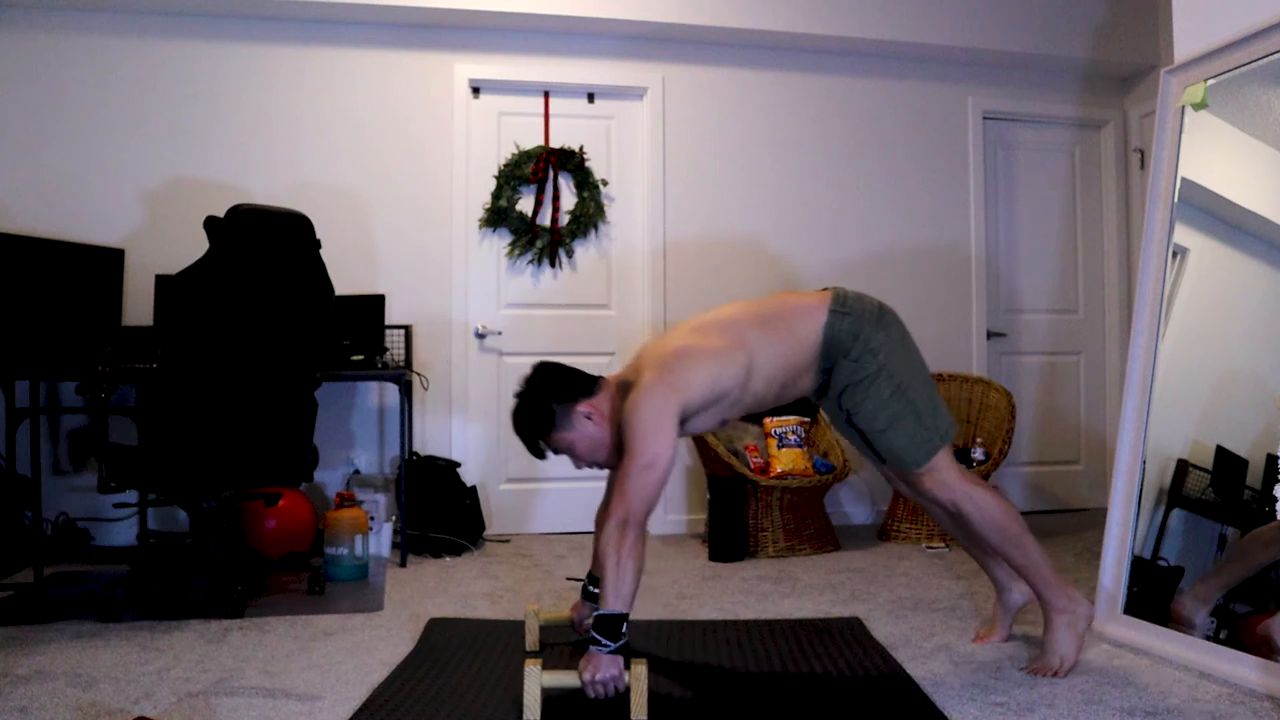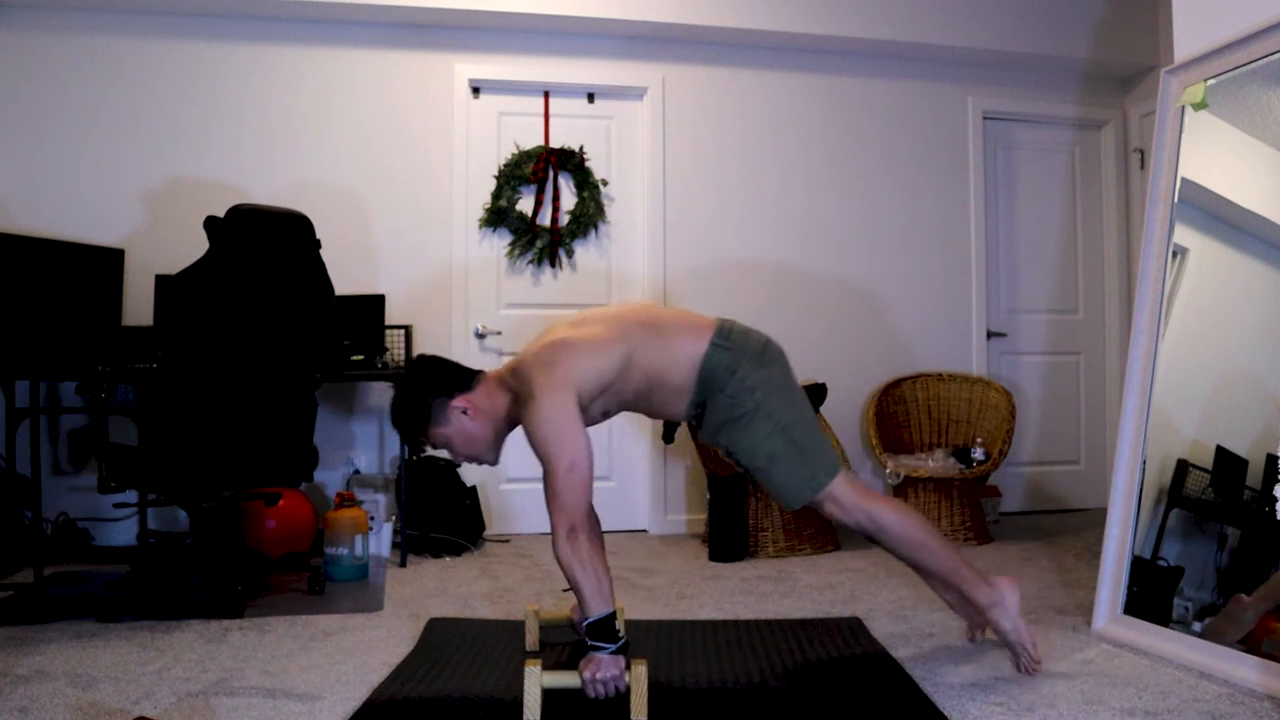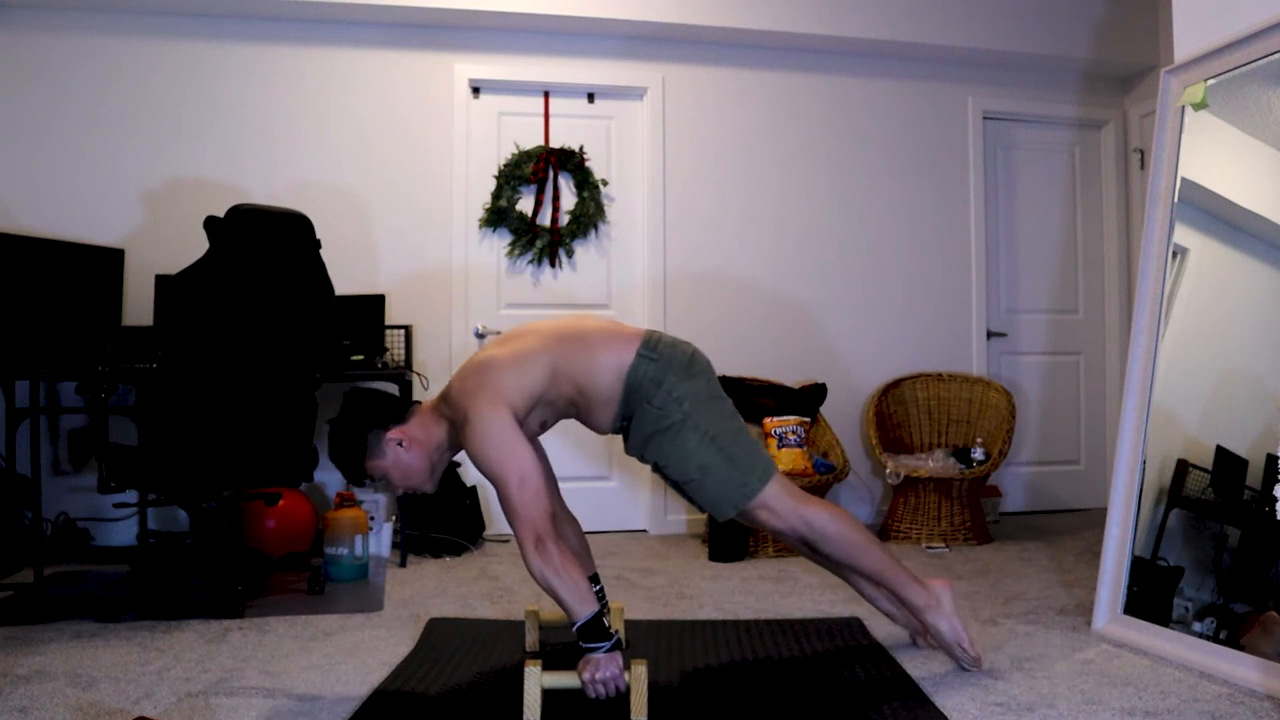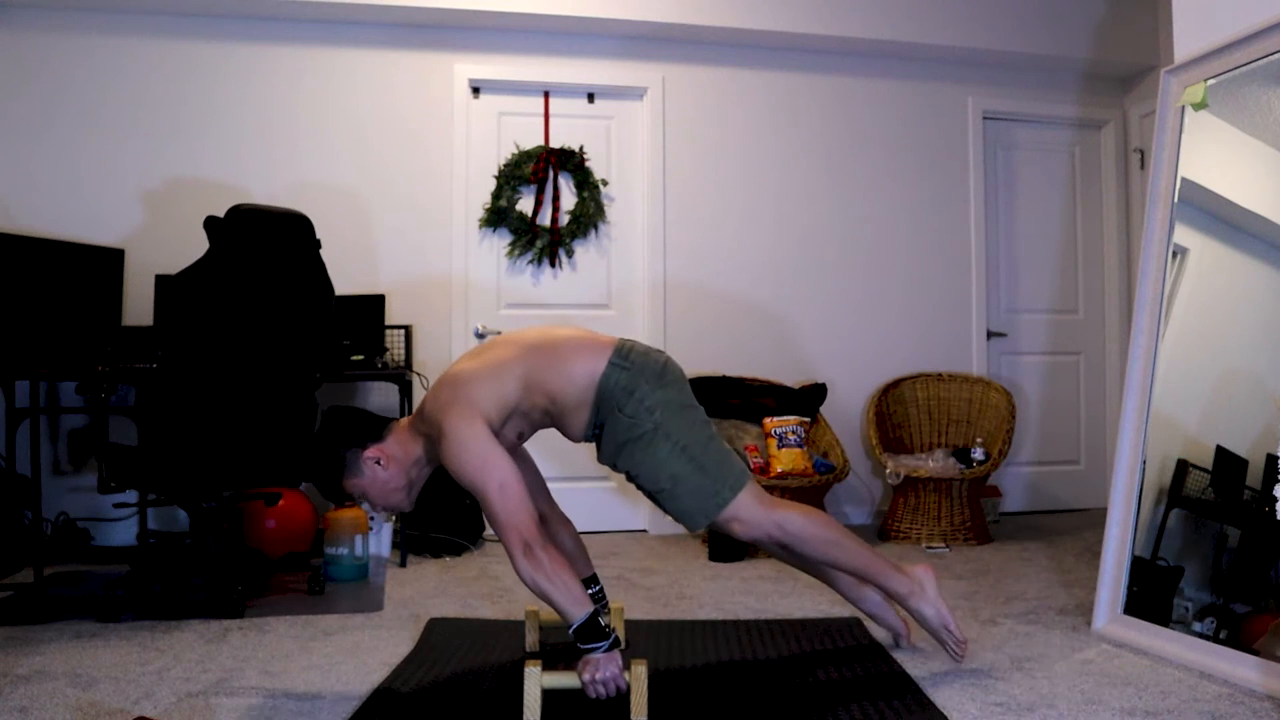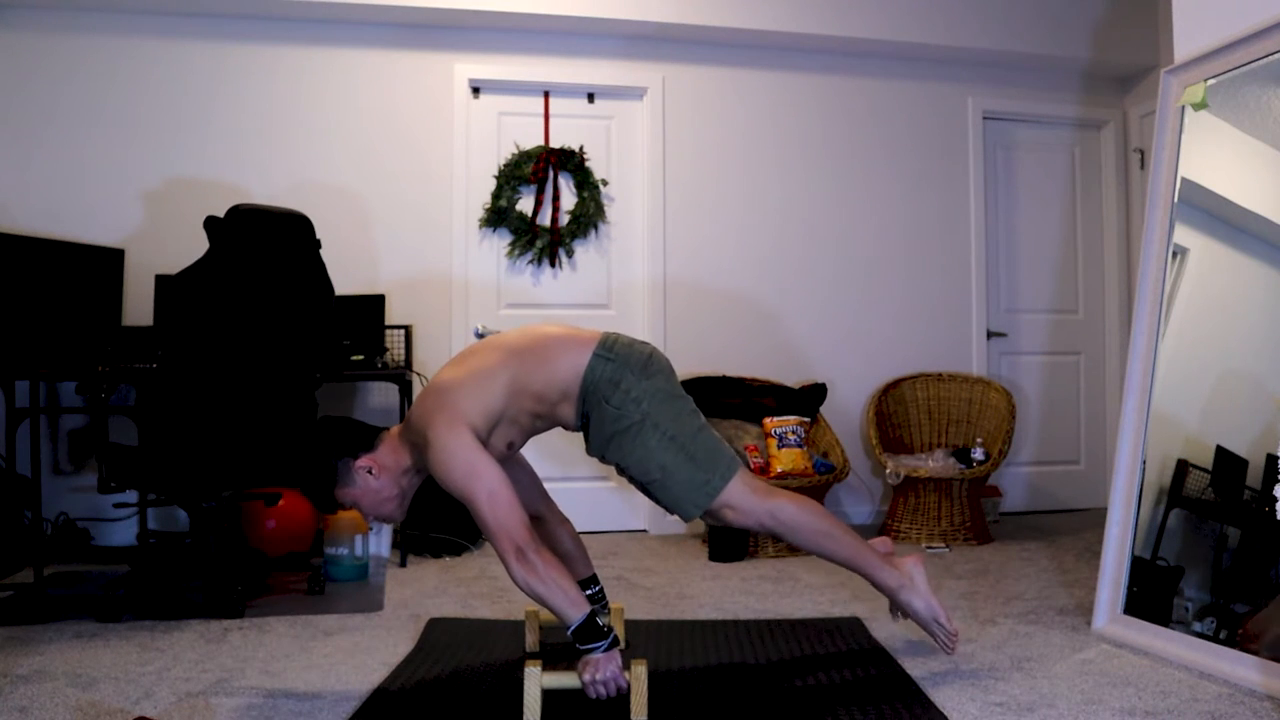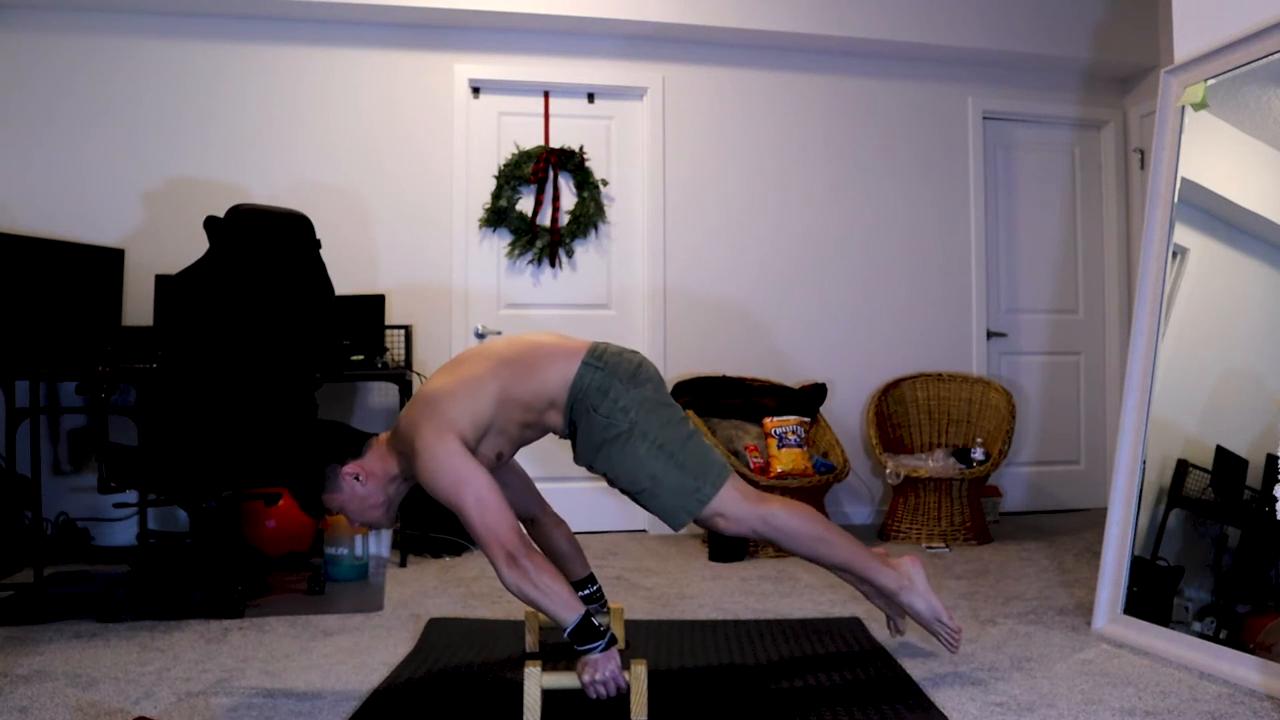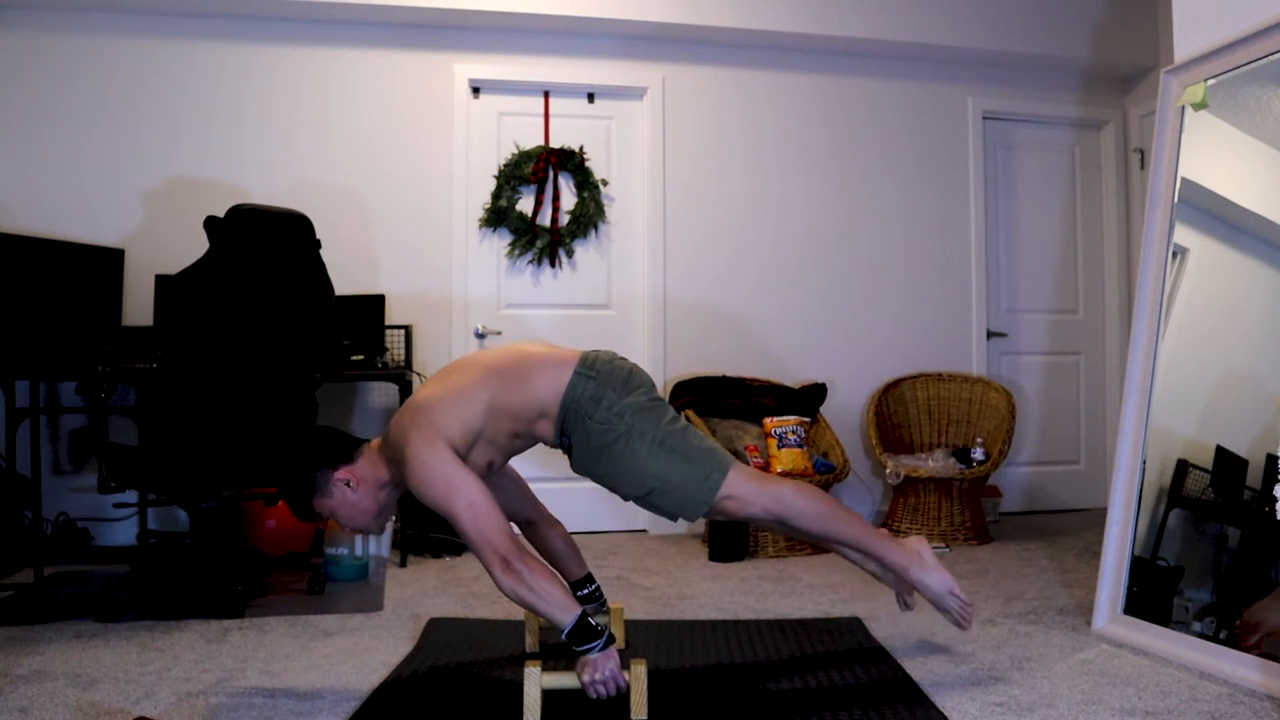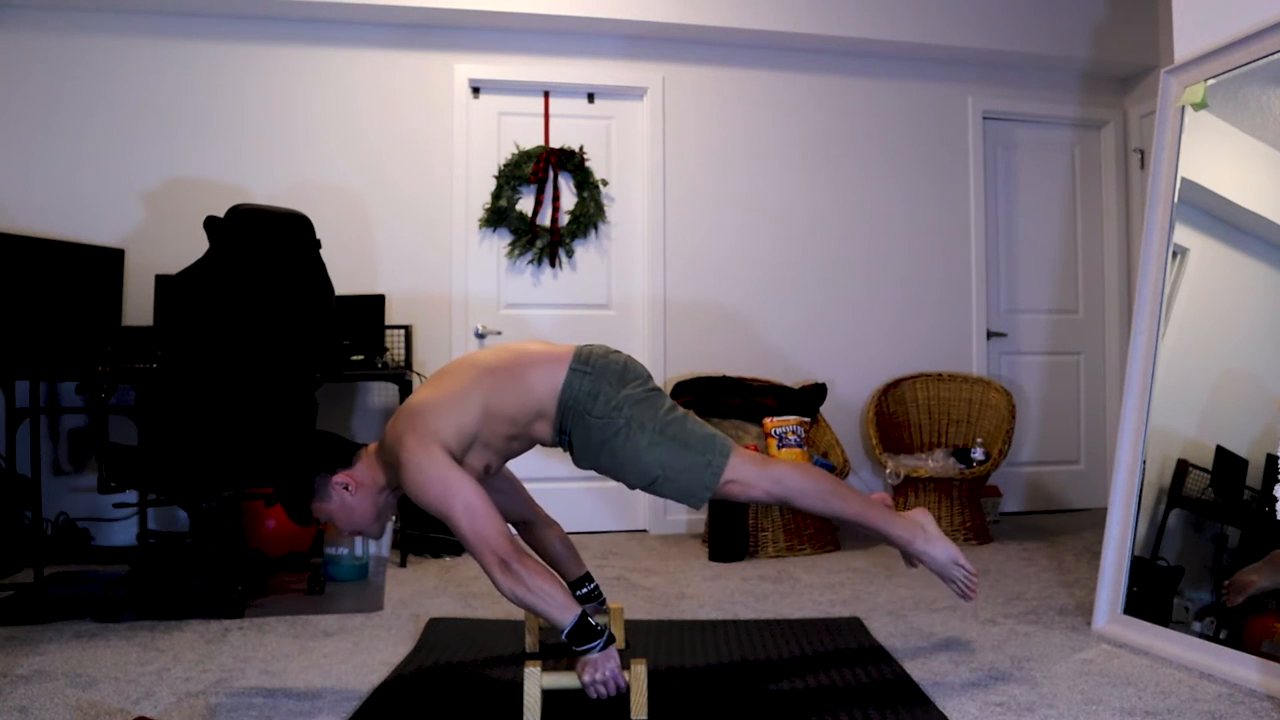
dt=0.4s
person 1, frame 1
left shoulder: (648, 401)
right shoulder: (627, 389)
left elbow: (626, 527)
right elbow: (617, 508)
left wrist: (607, 640)
right wrist: (592, 594)
left hip: (856, 342)
right hip: (833, 348)
left knee: (942, 483)
right knee: (914, 484)
left ankle: (1063, 603)
right ankle: (1009, 585)
person 1, frame 2
left shoulder: (542, 396)
right shoulder: (529, 380)
left elbow: (572, 528)
right elbow: (580, 511)
left wrist: (606, 642)
right wrist: (593, 607)
left hip: (732, 376)
right hip: (727, 369)
left knee: (843, 503)
right knee: (836, 498)
left ankle: (987, 594)
right ankle: (957, 590)
person 1, frame 3
left shoulder: (479, 419)
right shoulder: (476, 403)
left elbow: (538, 540)
right elbow: (553, 516)
left wrist: (599, 641)
right wrist: (594, 602)
left hip: (658, 387)
right hip: (656, 379)
left knee: (778, 509)
right knee: (769, 512)
left ankle: (921, 597)
right ankle: (899, 600)
person 1, frame 4
left shoulder: (452, 433)
right shoulder: (461, 419)
left elbow: (527, 548)
right elbow: (545, 518)
left wrist: (594, 641)
right wrist: (594, 604)
left hip: (628, 397)
right hip: (627, 389)
left knee: (752, 517)
right knee: (743, 515)
left ankle: (904, 585)
right ankle: (866, 592)
person 1, frame 5
left shoulder: (440, 442)
right shoulder: (451, 425)
left elbow: (520, 552)
right elbow: (541, 516)
left wrist: (593, 641)
right wrist: (593, 605)
left hip: (615, 386)
right hip: (615, 380)
left knee: (743, 503)
right knee: (732, 501)
left ankle: (893, 576)
right ankle: (868, 552)
person 1, frame 6
left shoulder: (427, 449)
right shoulder: (446, 434)
left elbow: (512, 557)
right elbow: (536, 517)
left wrist: (591, 642)
right wrist: (590, 602)
left hip: (604, 397)
right hip: (604, 388)
left knee: (735, 511)
right knee: (726, 508)
left ankle: (891, 577)
right ankle: (864, 565)
person 1, frame 7
left shoulder: (416, 456)
right shoulder: (441, 442)
left elbow: (506, 561)
right elbow: (529, 518)
left wrist: (588, 639)
right wrist: (588, 600)
left hip: (597, 406)
right hip: (595, 395)
left knee: (746, 494)
right knee: (736, 493)
left ankle: (900, 557)
right ankle: (875, 553)
person 1, frame 8
left shoulder: (413, 460)
right shoulder: (433, 444)
left elbow: (504, 562)
right elbow: (527, 518)
left wrist: (588, 640)
right wrist: (587, 599)
left hip: (593, 399)
right hip: (591, 387)
left knee: (747, 478)
right knee: (741, 474)
left ankle: (904, 528)
right ankle: (869, 508)
